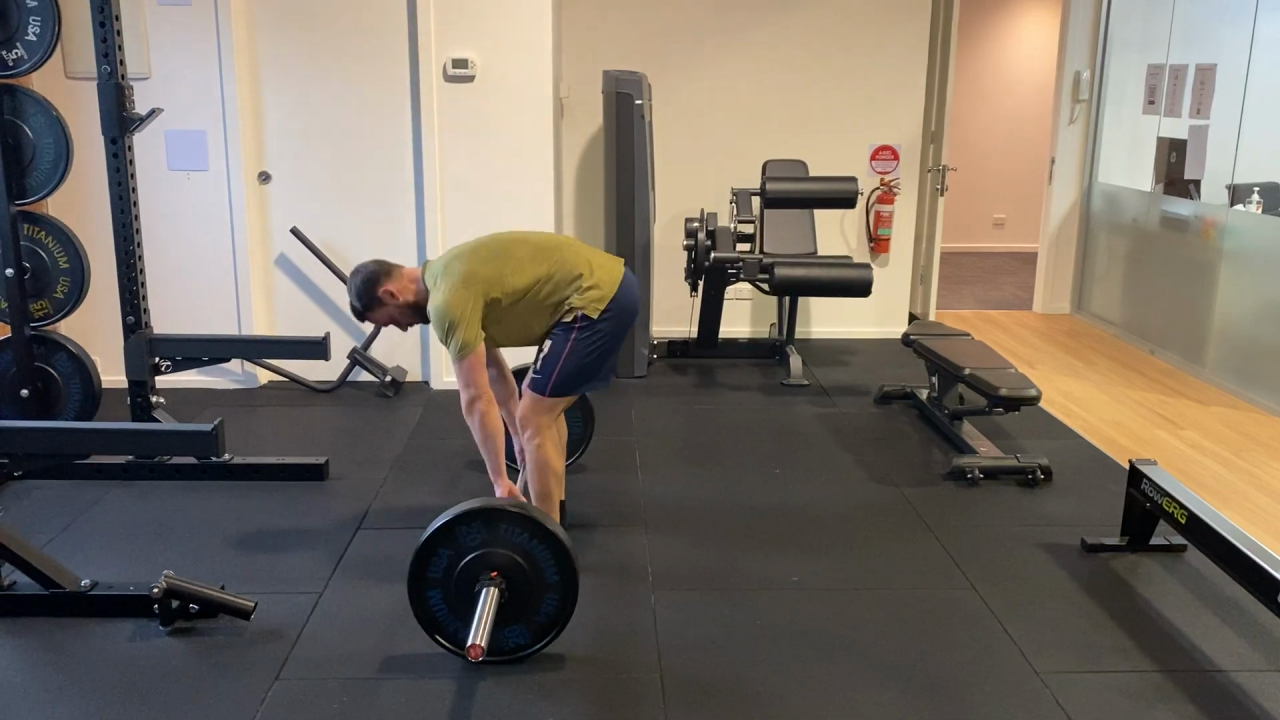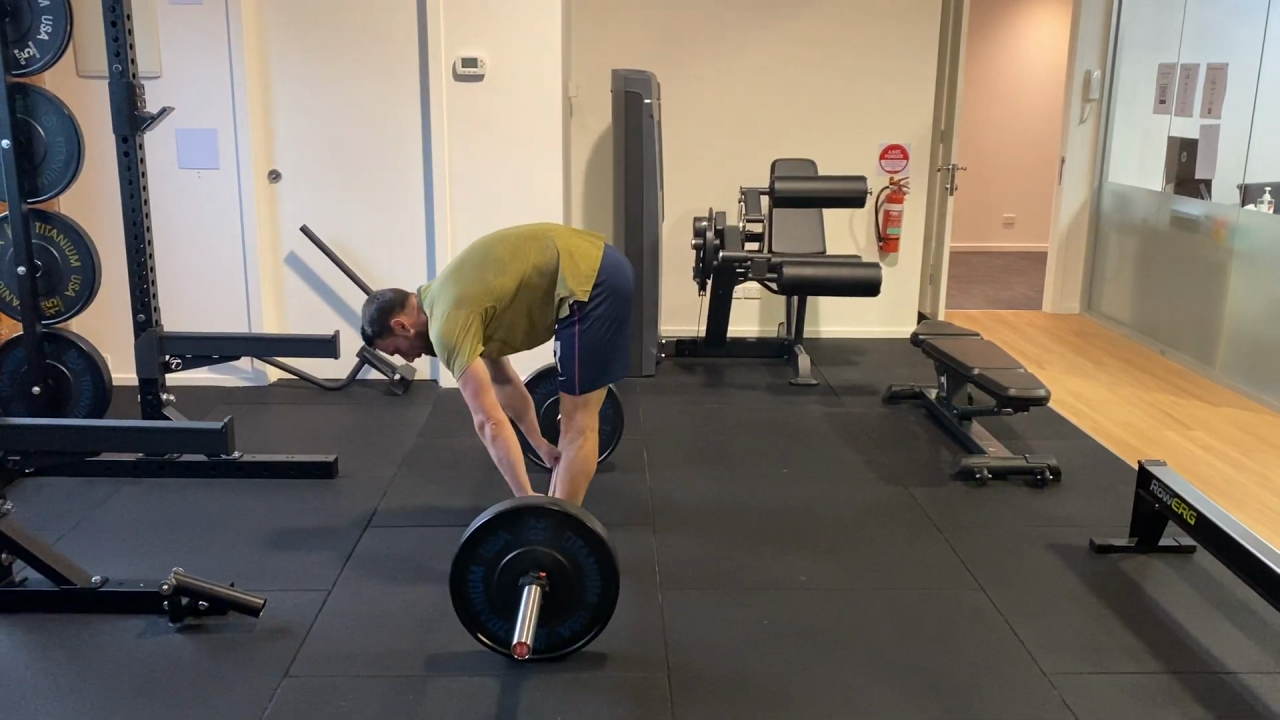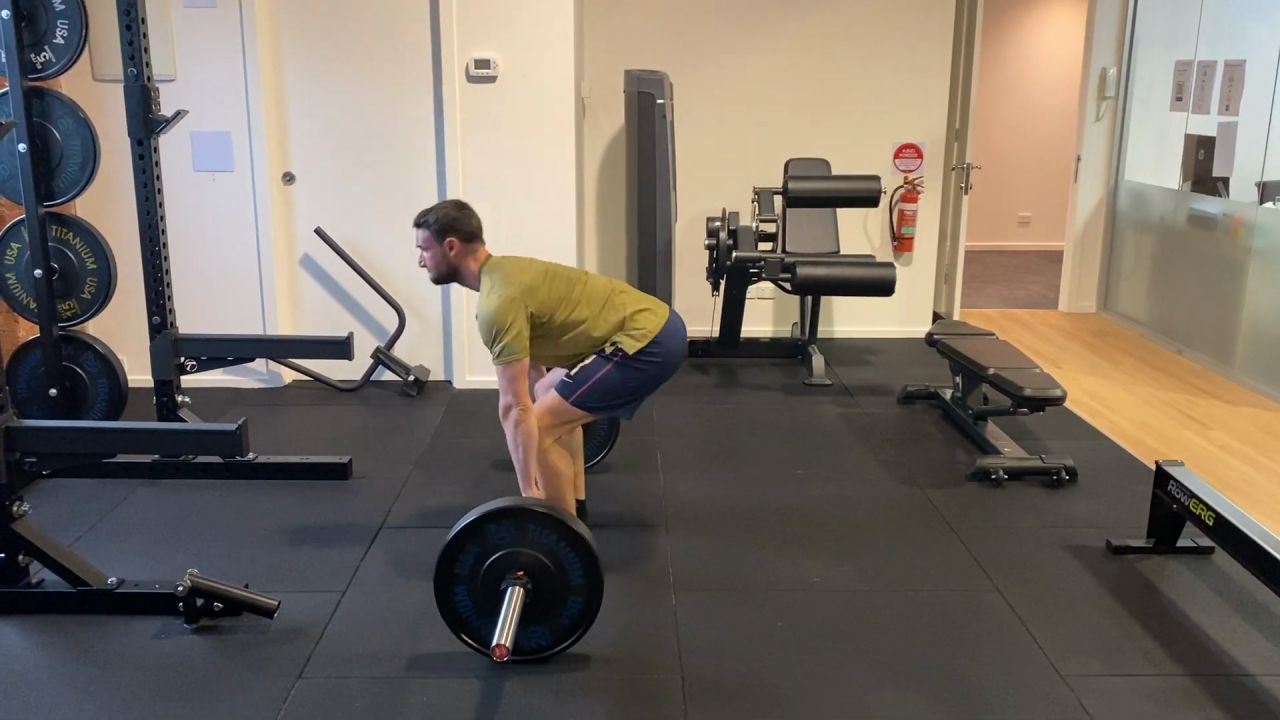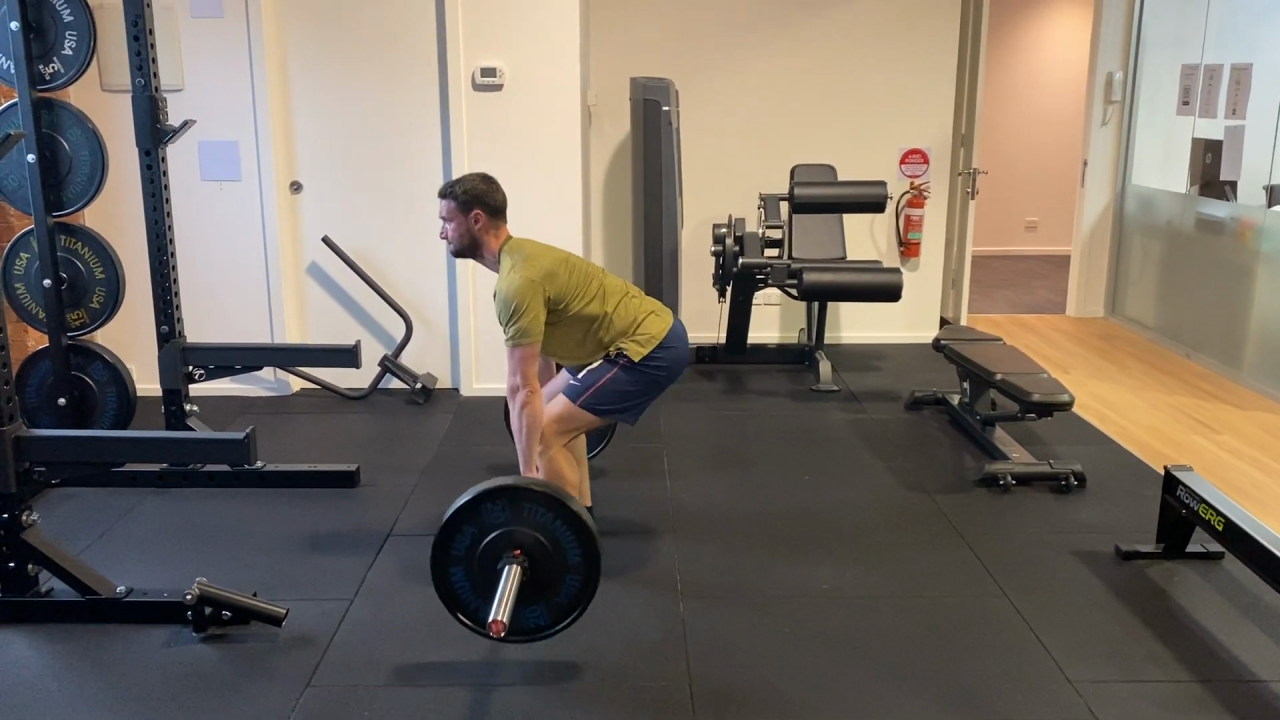
dt=1s
person 1, frame 1
left shoulder: (448, 301)
right shoulder: (448, 279)
left elbow: (476, 400)
right elbow: (492, 367)
left wrist: (499, 480)
right wrist: (515, 431)
left hip: (597, 297)
right hip: (609, 283)
left knee: (533, 418)
right knee: (542, 407)
right ankle: (552, 517)
person 1, frame 2
left shoulder: (447, 324)
right shoulder: (448, 303)
left elbow: (489, 421)
right elbow: (504, 383)
left wrist: (527, 498)
right wrist: (540, 444)
left hip: (589, 279)
right hip: (600, 265)
left knee: (577, 419)
right knee: (575, 413)
person 1, frame 3
left shoulder: (498, 304)
right shoulder: (504, 275)
left elbow: (515, 408)
left wrist: (529, 493)
left hip: (648, 341)
right hip: (655, 325)
left knee: (542, 426)
right knee: (549, 398)
right ankle: (575, 509)
person 1, frame 4
left shoulder: (517, 284)
right shoulder: (522, 257)
left elbow: (521, 389)
right elbow: (542, 351)
left wrist: (528, 475)
right wrist: (546, 403)
left hip: (648, 349)
right hip: (653, 335)
left knee: (546, 432)
right knee: (553, 410)
